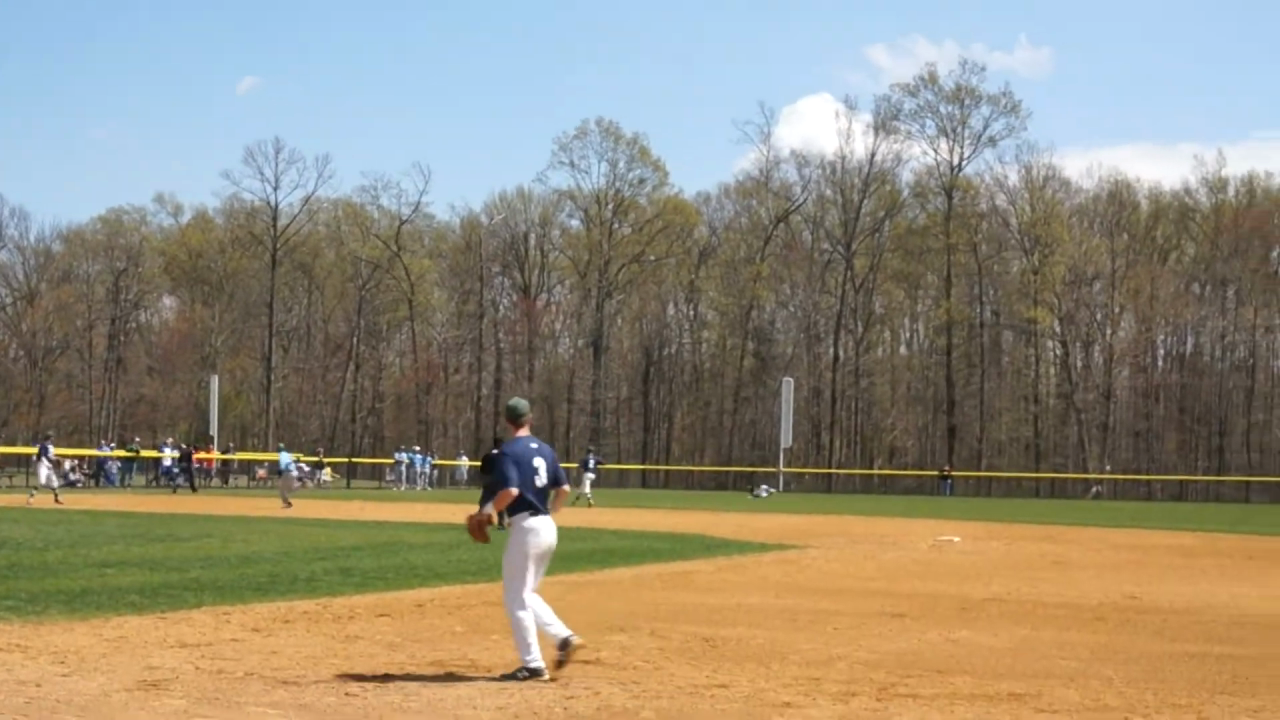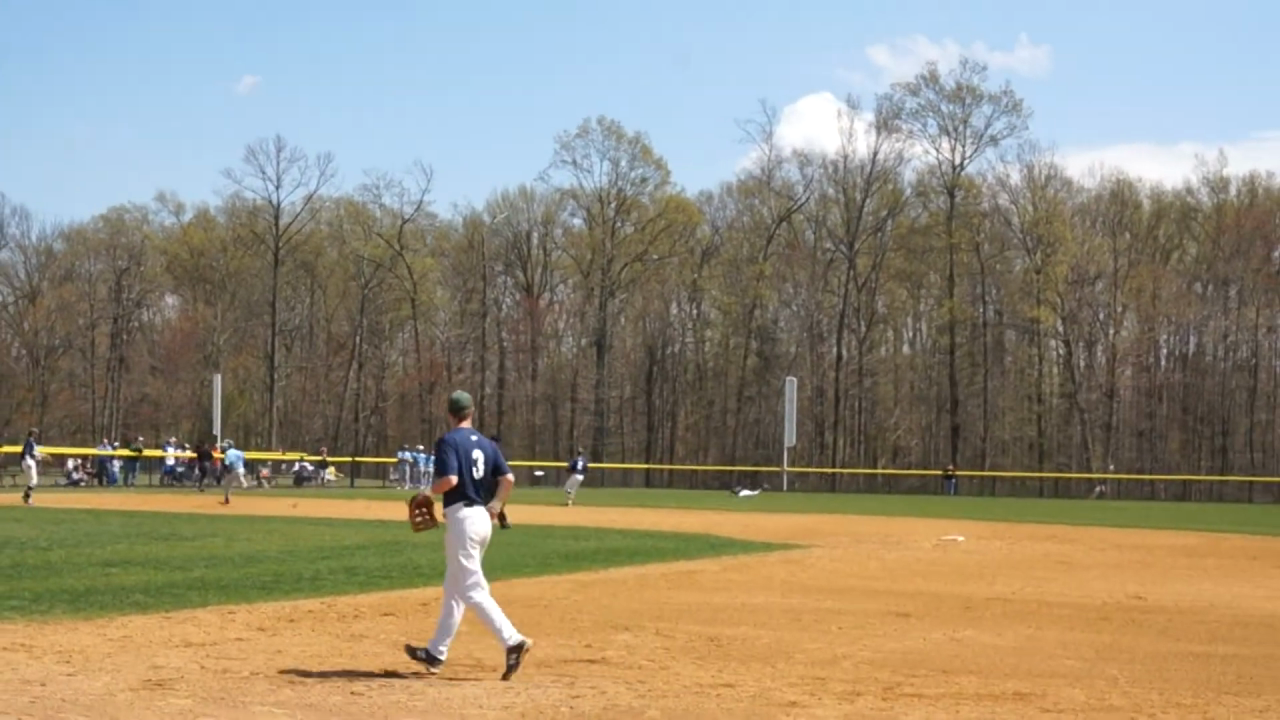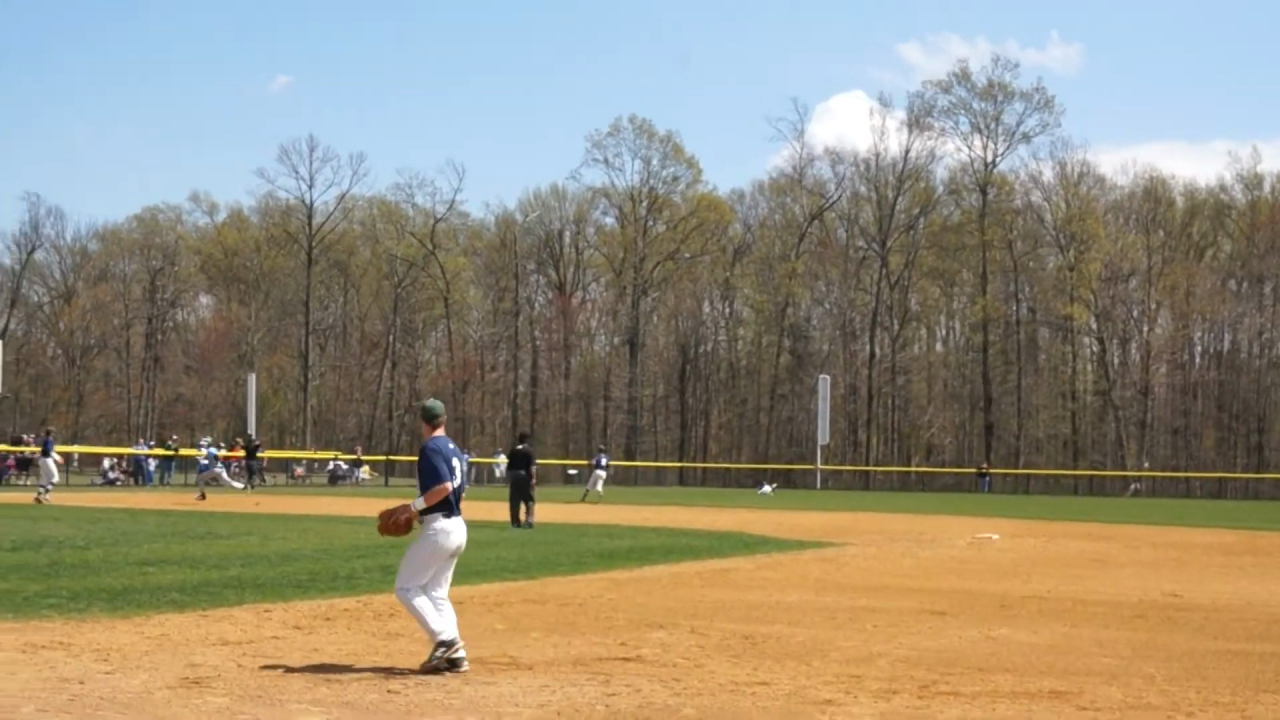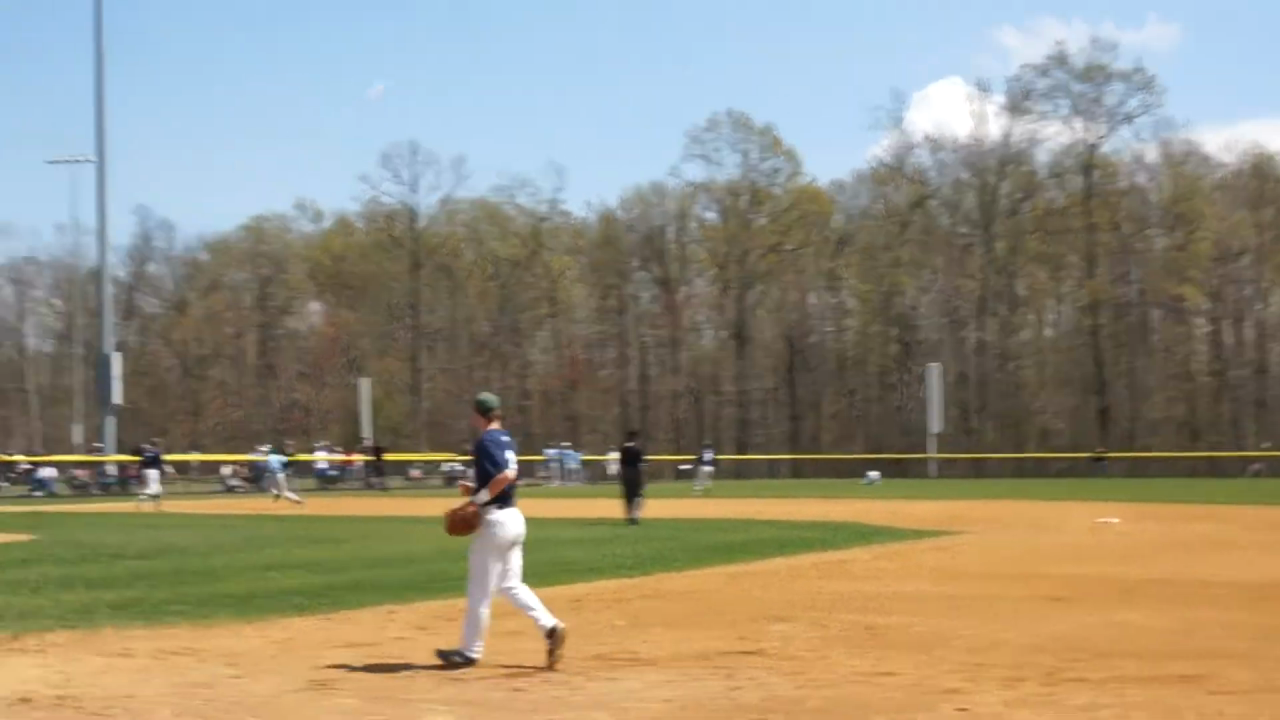
dt=0.2s
person 1, frame 1
left shoulder: (508, 450)
right shoulder: (545, 450)
left elbow: (509, 490)
right elbow: (563, 488)
left wrist: (488, 508)
left hip: (526, 529)
right hip: (546, 527)
left knee: (517, 600)
right knee: (521, 596)
left ankle: (532, 666)
right ankle: (564, 638)
person 1, frame 2
left shoulder: (448, 440)
right shoulder: (487, 443)
left elbow: (450, 479)
right elbow: (507, 479)
left wrist: (427, 491)
right wrist: (495, 505)
left hip: (462, 520)
right hip: (482, 519)
left knee: (473, 590)
right knee: (455, 589)
left ankle: (513, 641)
right ankle: (436, 651)
person 1, frame 3
left shoulder: (430, 448)
right shoulder: (453, 450)
left elbow: (445, 486)
left wrist: (416, 505)
left hip: (438, 529)
right hip: (456, 527)
left knee: (406, 587)
right knee: (435, 592)
left ankle: (444, 637)
right ankle: (454, 657)
person 1, frame 4
left shoulder: (486, 441)
right shoulder: (508, 442)
left elbow: (506, 475)
left wrist: (481, 496)
right wrist: (478, 491)
left hip: (494, 521)
right hip: (514, 519)
left knee: (479, 588)
right knee: (511, 585)
left ankle: (469, 651)
right ankle: (550, 627)
